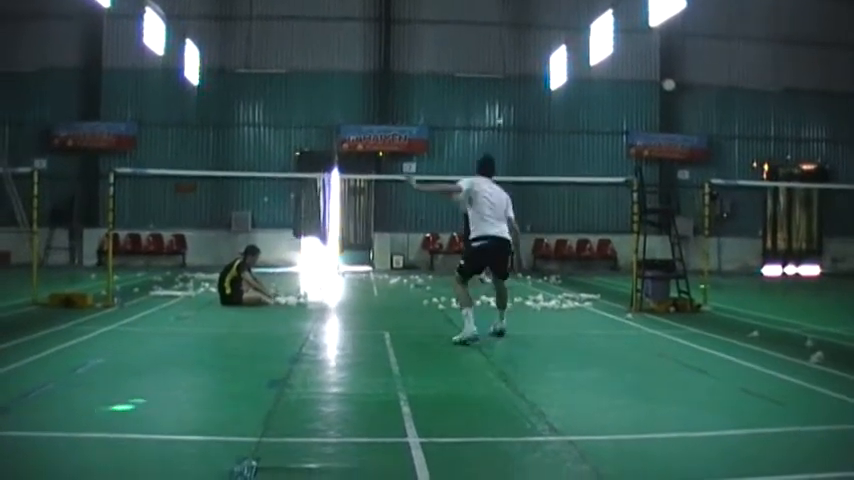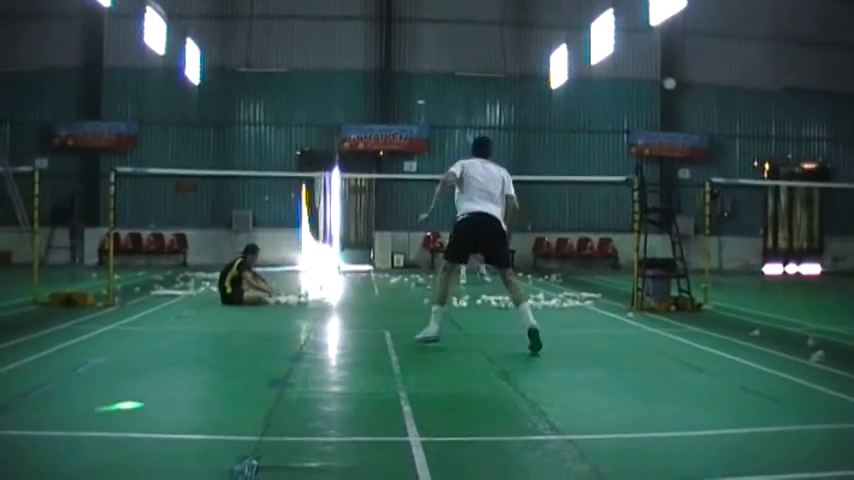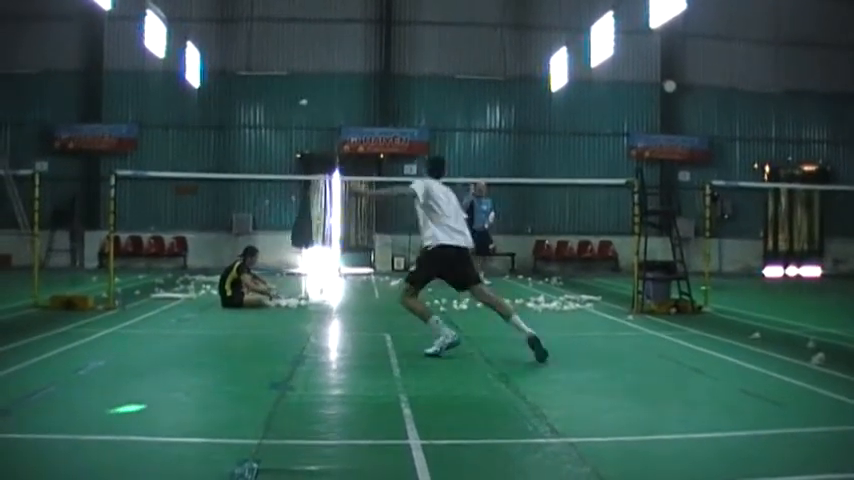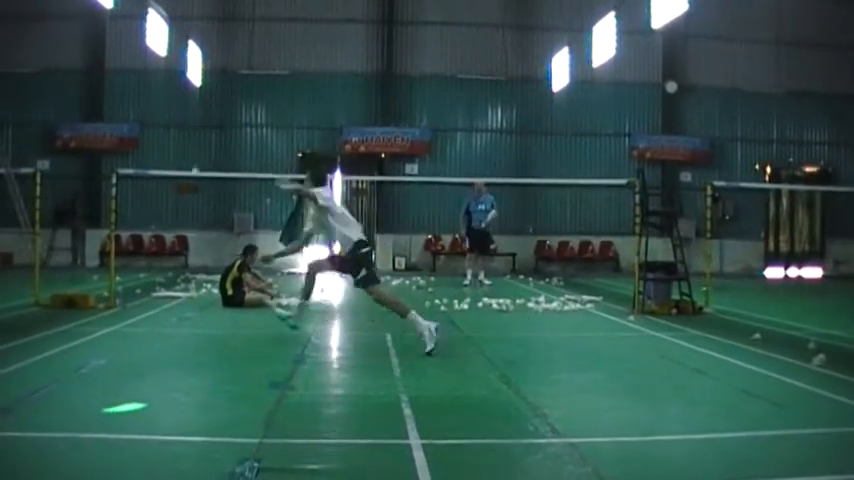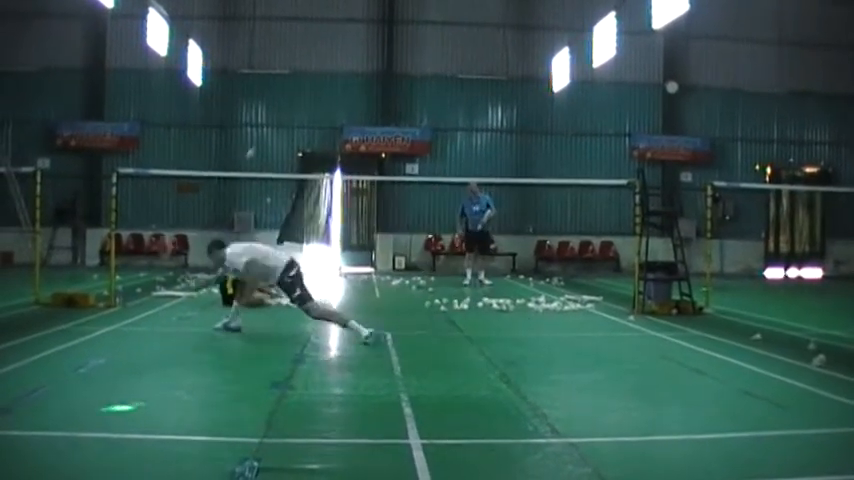
dt=0.3s
person 1, frame 1
left shoulder: (472, 182)
right shoulder: (502, 193)
left elbow: (450, 189)
right elbow: (514, 228)
left wrist: (420, 187)
left hip: (482, 240)
right hip: (503, 241)
left knee: (460, 281)
right knee: (499, 282)
left ankle: (469, 329)
right ankle: (500, 324)
person 1, frame 2
left shoulder: (464, 164)
right shoulder: (501, 172)
left elbow: (446, 180)
right elbow: (513, 205)
left wrist: (430, 209)
right wrist: (505, 227)
left hip: (468, 220)
right hip: (494, 223)
left knee: (446, 272)
right knee: (508, 277)
left ankle: (433, 328)
right ankle: (530, 325)
person 1, frame 3
left shoulder: (424, 184)
right shoulder: (448, 192)
left elbow: (401, 192)
right elbow: (462, 221)
left wrist: (367, 192)
left hip: (437, 249)
right hip: (460, 248)
left knee: (408, 296)
right knee: (485, 296)
left ankle: (445, 335)
right ankle: (528, 334)
person 1, frame 4
left shoulder: (322, 194)
right shoulder: (315, 214)
left elbow: (304, 192)
right elbow: (302, 242)
right wrist: (274, 255)
left hip: (357, 249)
right hip: (346, 252)
left knee: (377, 294)
right knee: (313, 268)
left ankle: (425, 328)
right ankle: (298, 312)
person 1, frame 5
left shoulder: (232, 255)
right shoulder: (231, 254)
left hip: (286, 272)
right hip: (281, 269)
left knee: (313, 310)
right knee: (246, 282)
left ankle: (362, 331)
right ankle: (232, 320)
